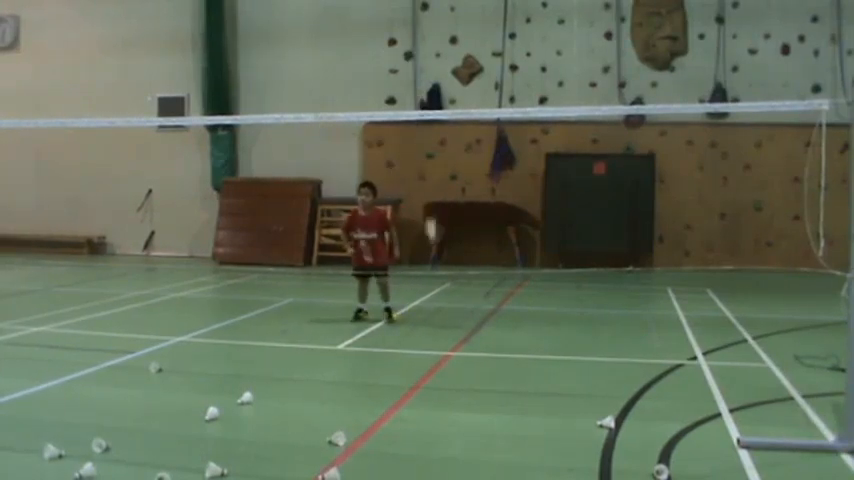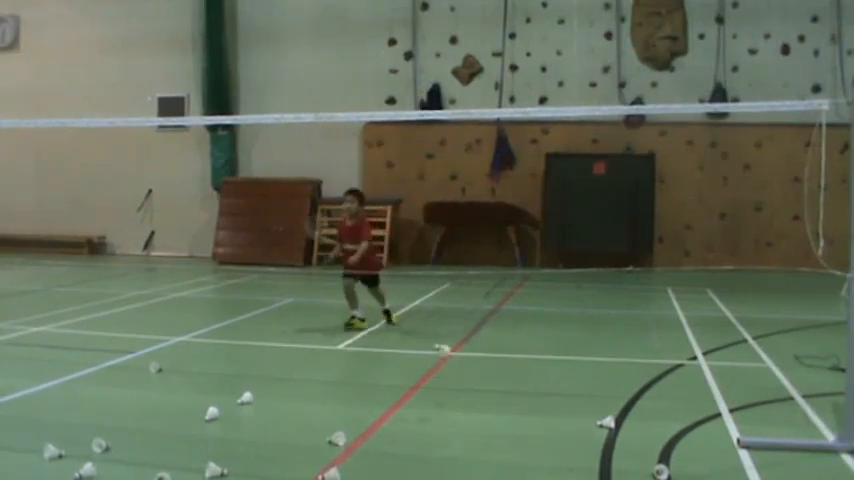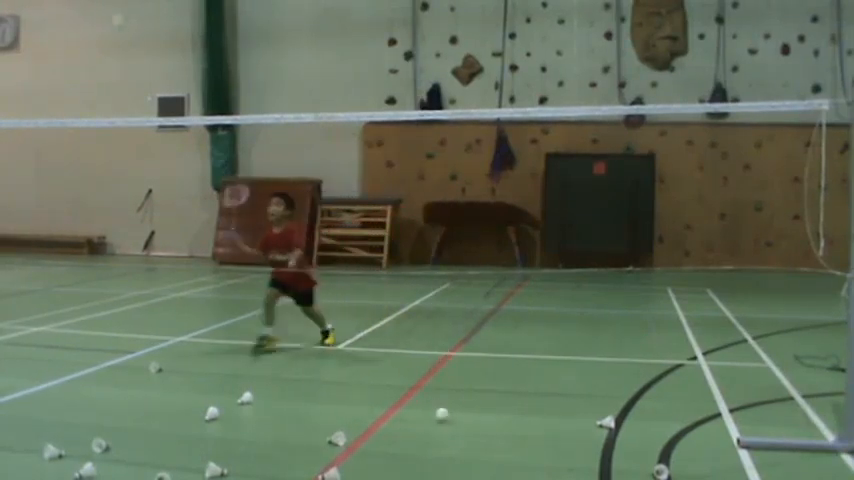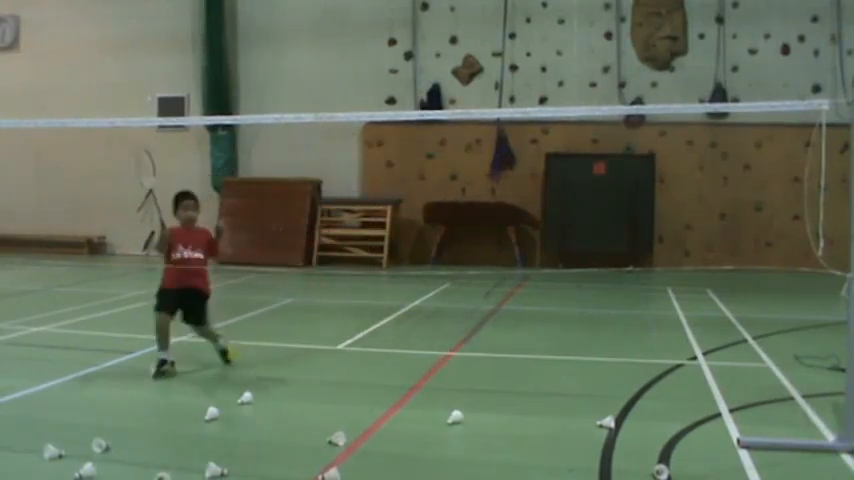
dt=0.5s
person 1, frame 1
left shoulder: (380, 214)
right shoulder: (353, 215)
left elbow: (391, 231)
right elbow: (344, 232)
left wrist: (395, 248)
right wrist: (349, 247)
left hip: (379, 256)
right hip: (360, 256)
left knee: (382, 281)
right knee: (362, 283)
left ankle: (387, 308)
right ankle: (362, 309)
person 1, frame 2
left shoulder: (363, 223)
right shoulder: (343, 224)
left elbow: (365, 243)
right elbow: (340, 242)
left wrist: (357, 256)
right wrist: (336, 251)
left hip: (368, 262)
right hip: (351, 263)
left knee: (374, 289)
right knee: (347, 284)
left ankle: (386, 310)
right ankle: (357, 316)
person 1, frame 3
left shoulder: (294, 230)
right shoulder: (269, 234)
left elbow: (298, 250)
right elbow: (260, 252)
left wrist: (294, 261)
right wrist: (243, 247)
left hip: (299, 275)
right hip: (280, 274)
left knee: (307, 308)
right knee: (269, 297)
left ankle: (327, 331)
right ankle: (267, 336)
person 1, frame 4
left shoulder: (204, 234)
right shoulder: (172, 234)
left elbow: (213, 255)
right elbow: (161, 250)
left wrist: (219, 234)
right wrist: (161, 241)
left hip: (196, 287)
right hip: (172, 284)
left knee: (201, 327)
right knee: (161, 320)
left ankle: (221, 345)
right ankle: (164, 359)
